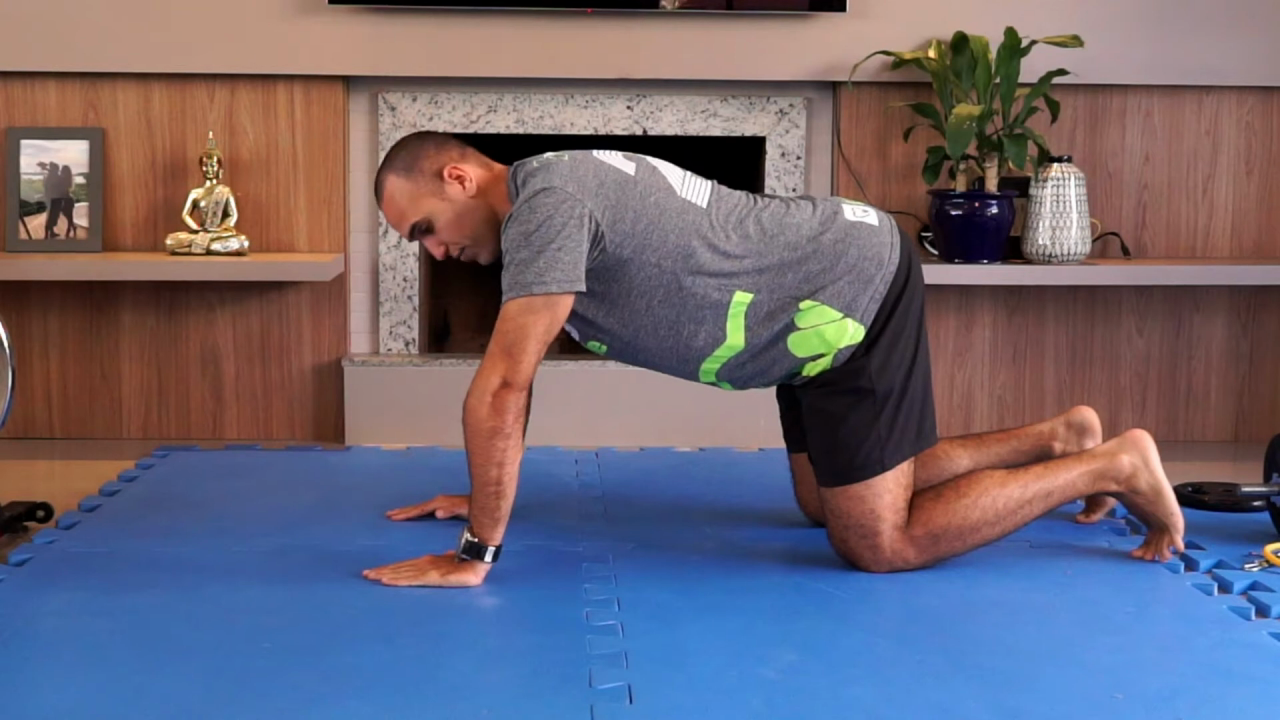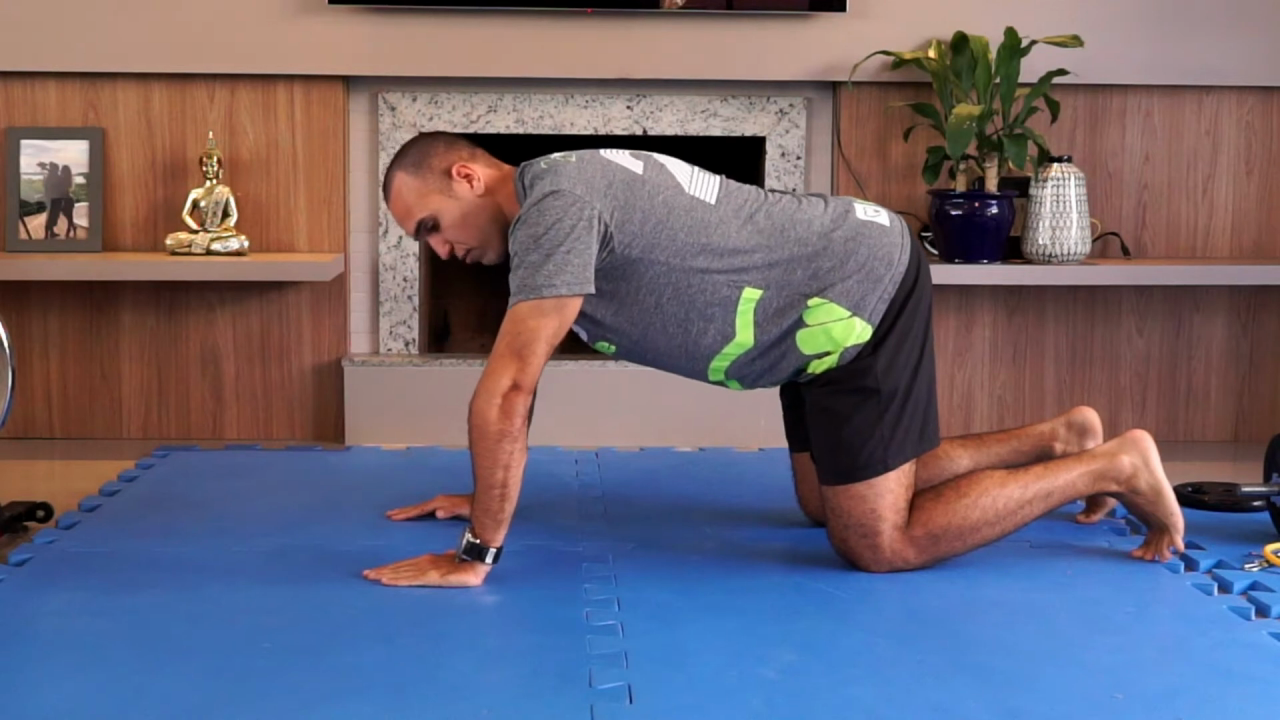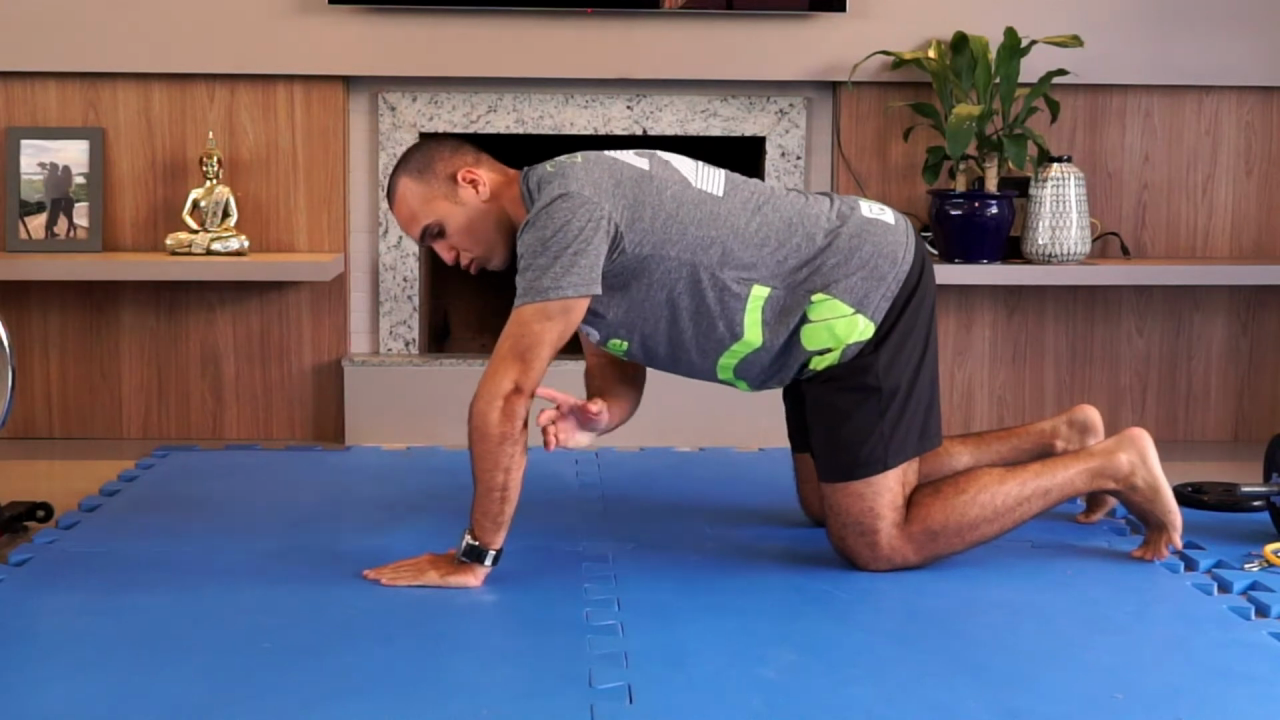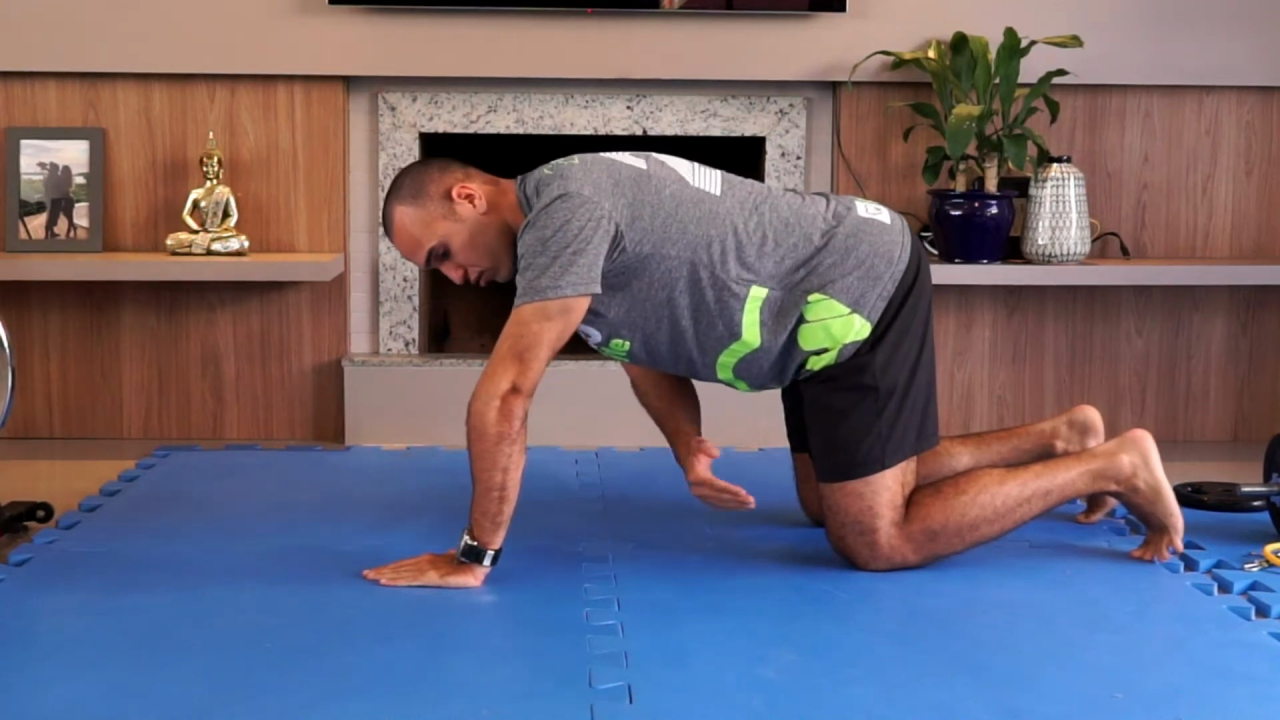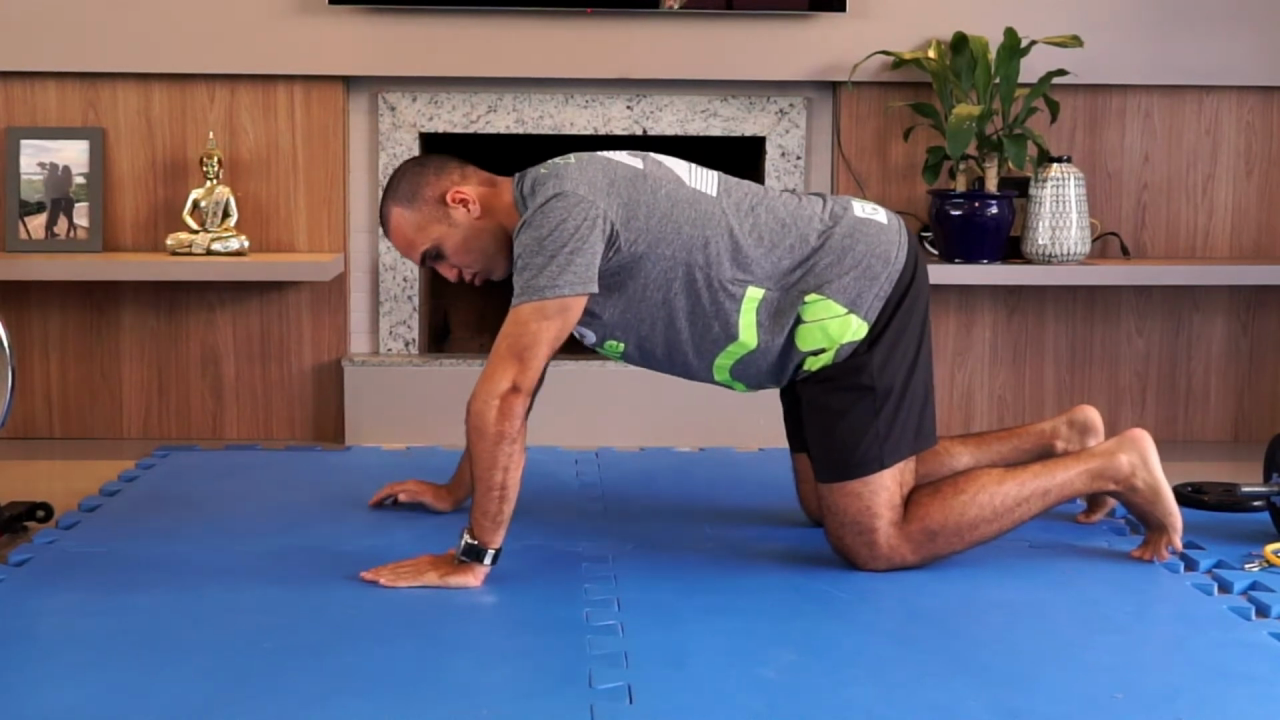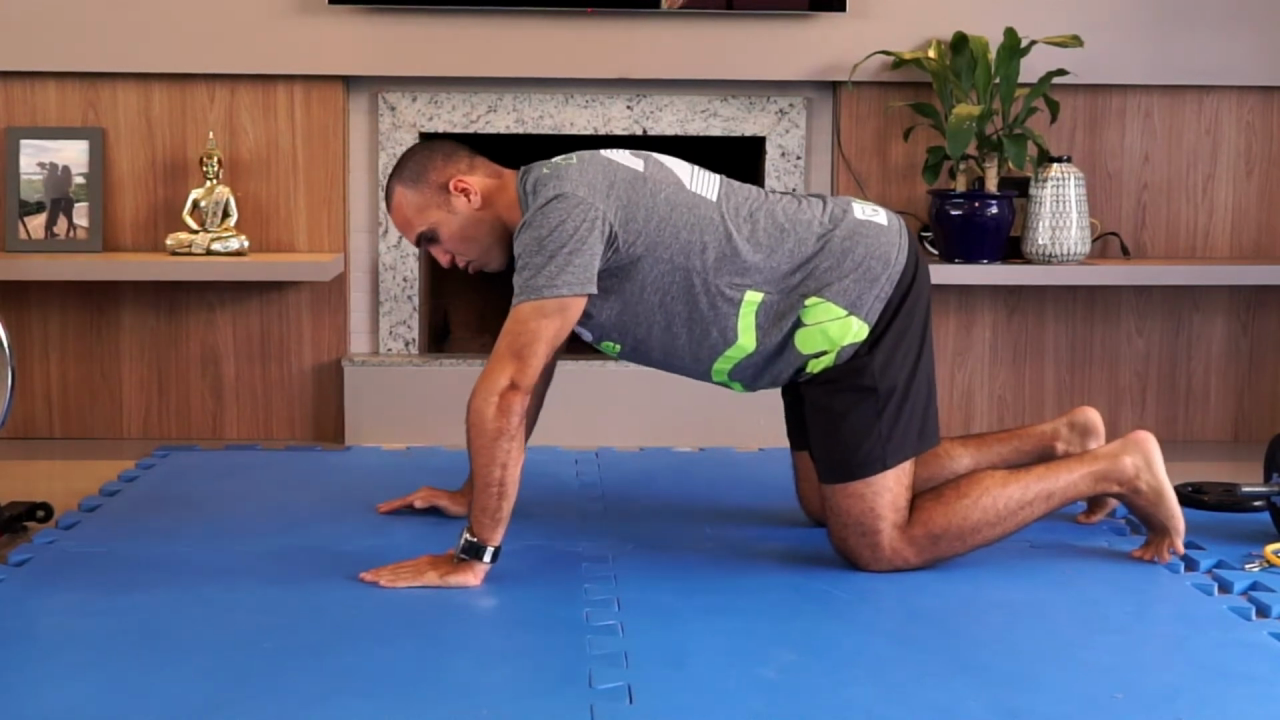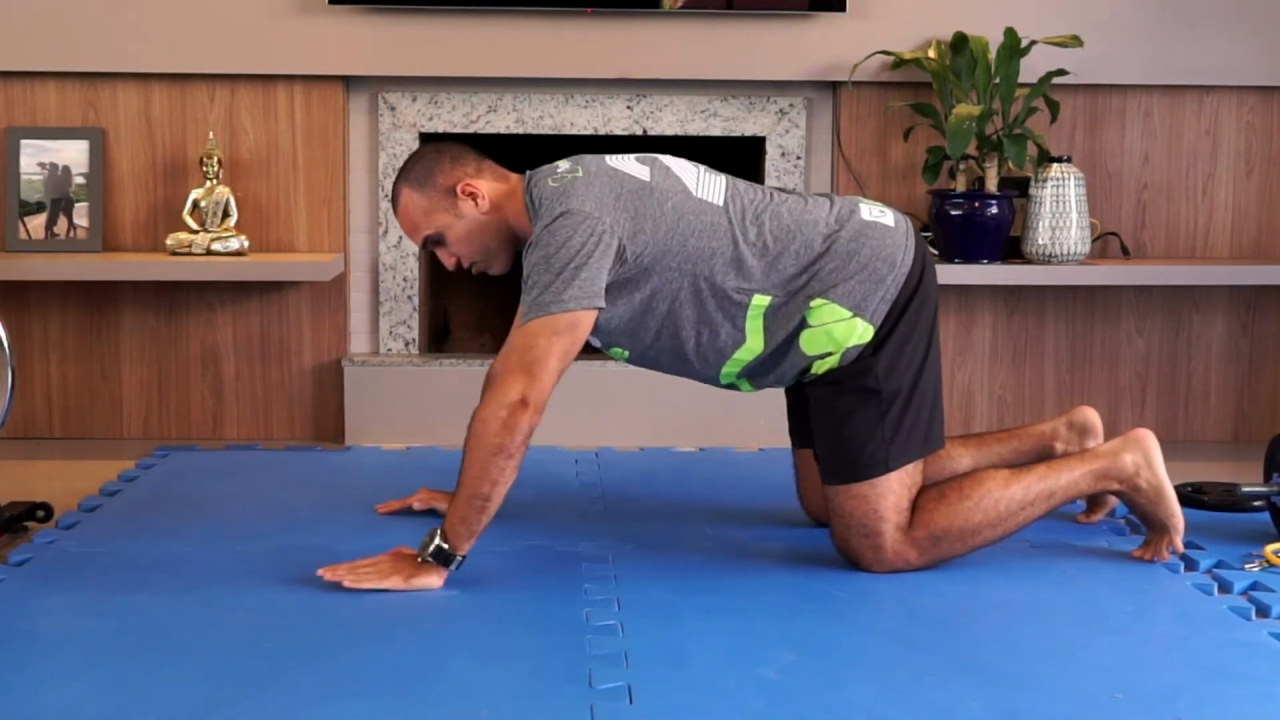
dt=0.7s
person 1, frame 1
left shoulder: (544, 204)
right shoulder: (543, 203)
left elbow: (501, 388)
right elbow: (516, 381)
left wrist: (477, 551)
right wrist: (484, 494)
left hip: (852, 290)
right hip: (834, 285)
left knee: (880, 542)
right knee: (831, 503)
left ankle: (1115, 467)
right ankle: (1057, 439)
person 1, frame 2
left shoulder: (553, 205)
right shoulder: (548, 209)
left elbow: (505, 391)
right elbow: (519, 383)
left wrist: (477, 553)
right wrist: (485, 496)
left hip: (859, 288)
right hip: (833, 294)
left knee: (879, 541)
right knee: (829, 503)
left ankle: (1113, 466)
right ankle: (1057, 438)
person 1, frame 3
left shoulder: (563, 208)
right shoulder: (564, 214)
left elbow: (505, 394)
right elbow: (617, 356)
left wrist: (476, 554)
right wrist: (597, 413)
left hip: (862, 287)
right hip: (845, 281)
left knee: (878, 540)
right knee: (830, 503)
left ankle: (1111, 465)
right ankle: (1059, 437)
person 1, frame 4
left shoulder: (563, 209)
right shoulder: (558, 225)
left elbow: (504, 394)
right elbow: (648, 349)
left wrist: (474, 555)
right wrist: (693, 457)
left hip: (858, 283)
right hip: (838, 285)
left knee: (877, 539)
right knee: (828, 500)
left ankle: (1113, 464)
right ankle: (1060, 437)
person 1, frame 5
left shoulder: (559, 210)
right shoulder: (549, 218)
left elbow: (503, 392)
right elbow: (518, 382)
left wrist: (473, 554)
right wrist: (456, 489)
left hip: (854, 286)
right hip: (840, 281)
left knee: (875, 539)
right knee: (830, 502)
left ankle: (1110, 464)
right ankle: (1059, 437)
person 1, frame 6
left shoulder: (559, 207)
right shoulder: (550, 210)
left elbow: (507, 389)
right elbow: (526, 379)
left wrist: (473, 553)
right wrist: (472, 491)
left hip: (855, 288)
right hip: (839, 283)
left knee: (879, 540)
right knee: (826, 501)
left ankle: (1115, 466)
right ankle: (1060, 439)
person 1, frame 7
left shoulder: (570, 220)
right shoulder: (552, 206)
left elbow: (518, 403)
right elbow: (509, 364)
left wrist: (439, 556)
right wrist: (463, 493)
left hip: (861, 287)
right hip: (848, 277)
left knee: (882, 542)
right knee: (830, 501)
left ankle: (1113, 465)
right ankle: (1058, 439)
